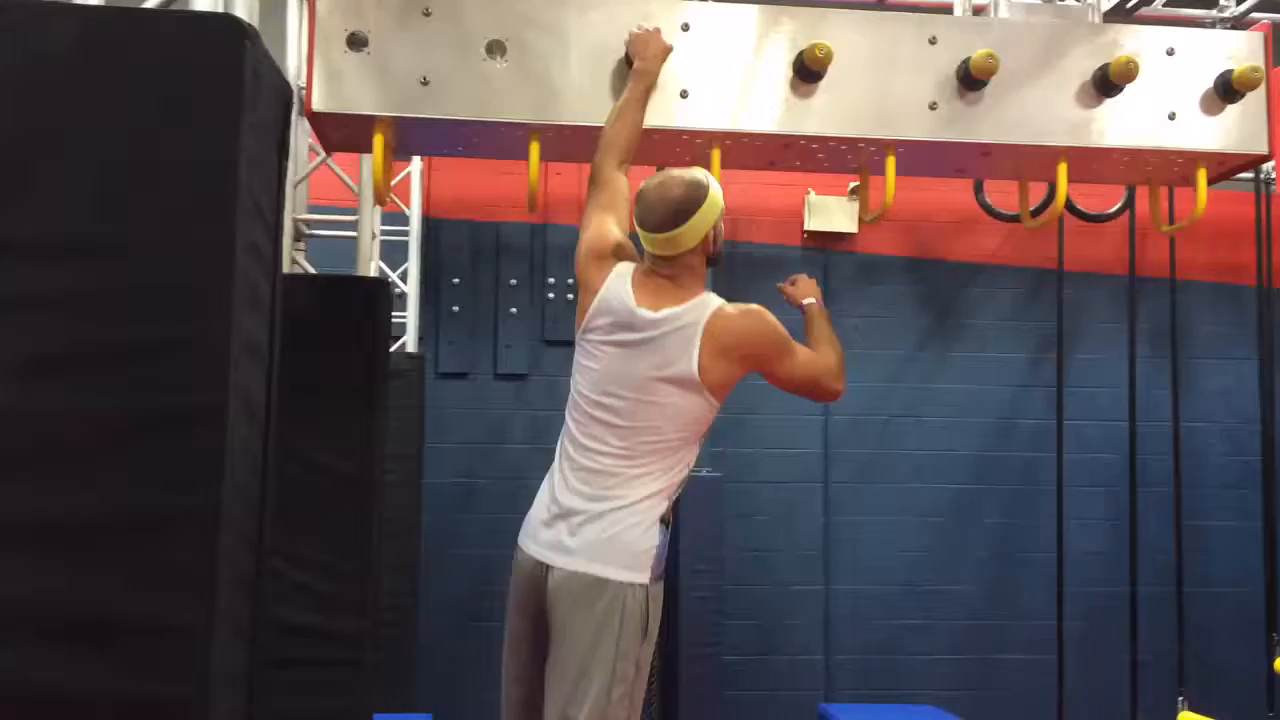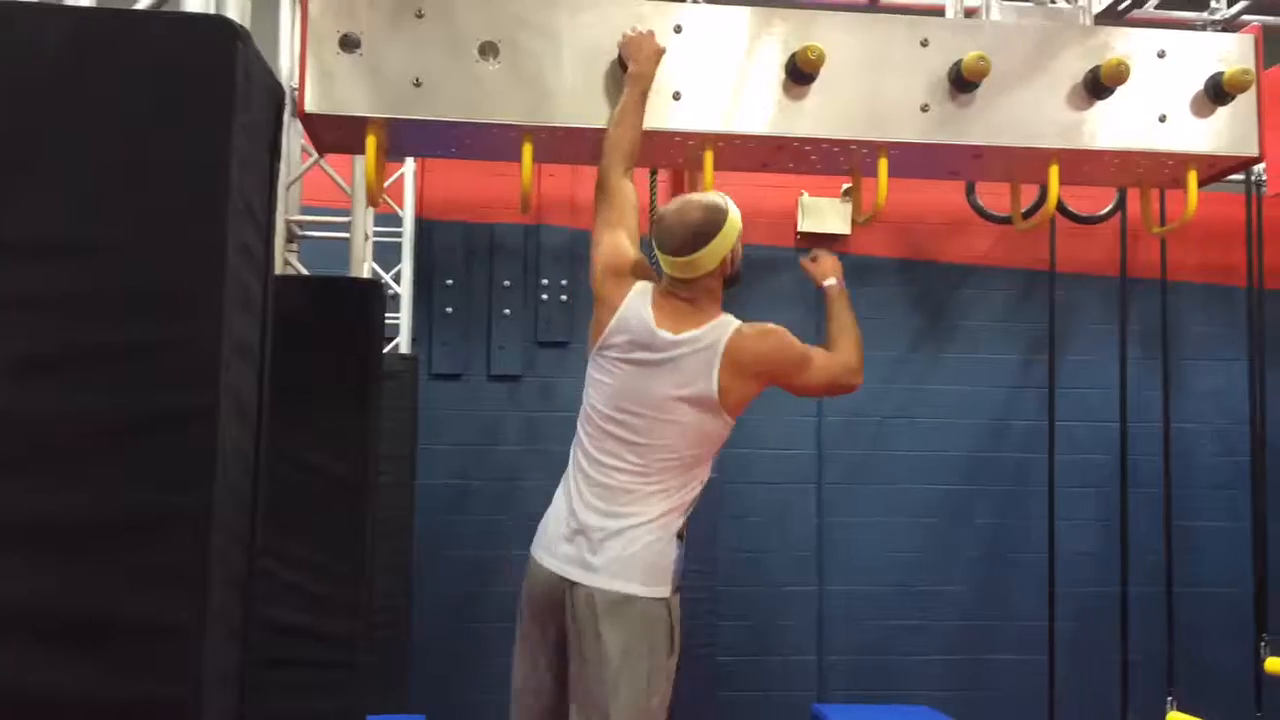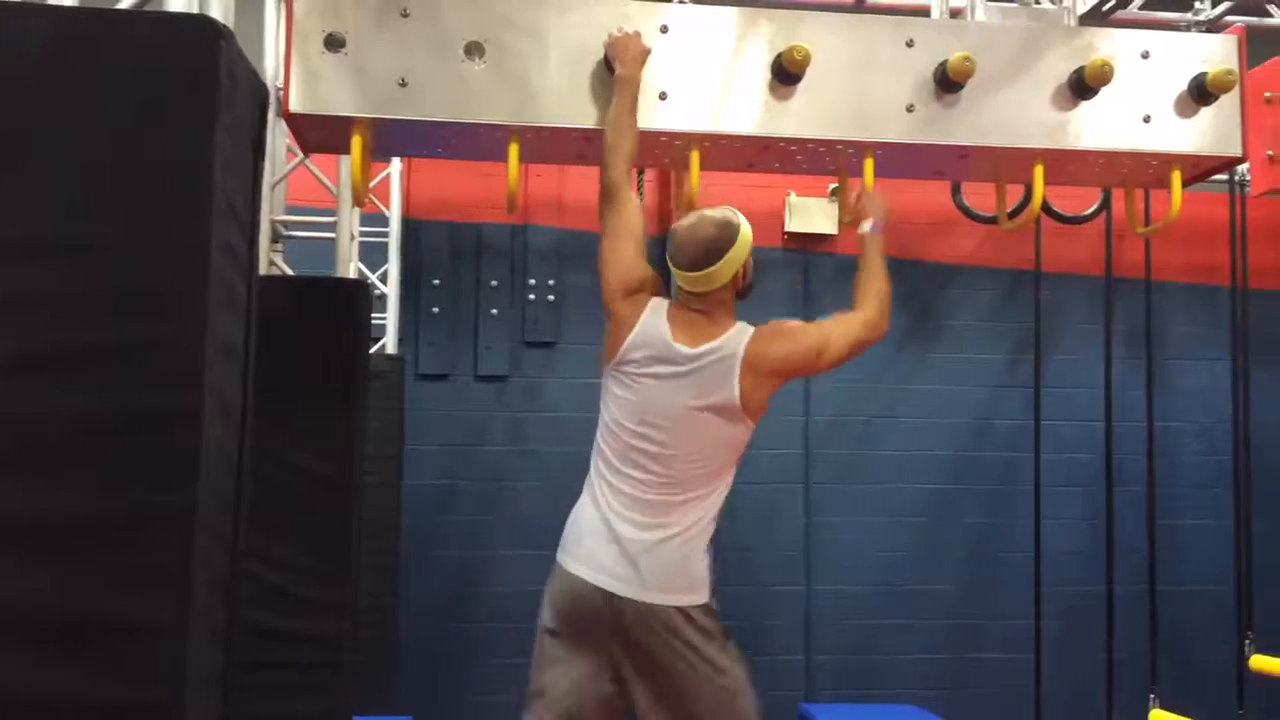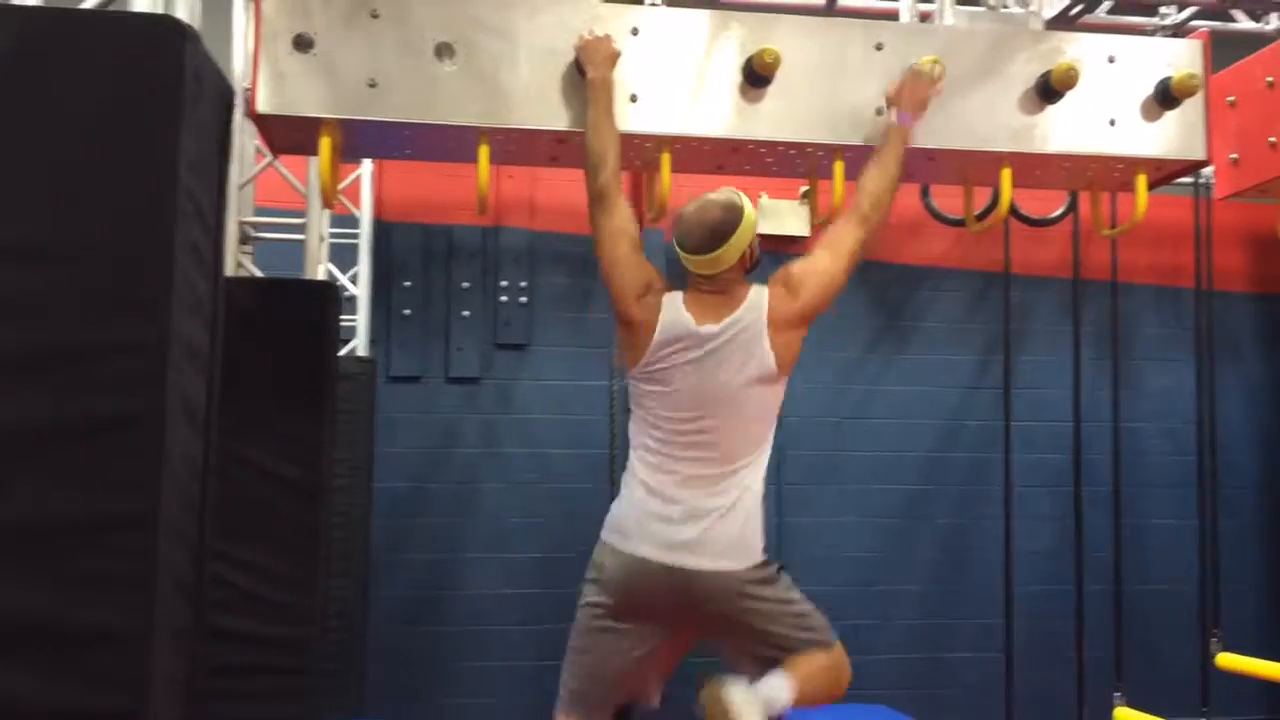
dt=0.2s
person 1, frame 1
left shoulder: (602, 279)
right shoulder: (736, 330)
left elbow: (607, 167)
right elbow: (830, 381)
left wrist: (644, 72)
right wrist: (813, 304)
left hip: (539, 551)
right hip: (613, 570)
person 1, frame 2
left shoulder: (618, 298)
right shoulder: (749, 351)
left elbow: (612, 177)
right elbow: (847, 369)
left wrist: (640, 74)
right wrist: (833, 285)
left hip: (552, 563)
right hip: (630, 585)
person 1, frame 3
left shoulder: (631, 318)
right shoulder: (761, 355)
left elbow: (616, 187)
right elbow: (871, 320)
left wrist: (628, 75)
right wrist: (870, 229)
left hip: (579, 579)
right hip: (665, 597)
person 1, frame 4
left shoulder: (644, 313)
right shoulder: (782, 312)
left elbow: (604, 190)
right elbow: (864, 213)
left wrist: (598, 80)
right wrist: (902, 117)
left hip: (628, 557)
right hip: (726, 568)
